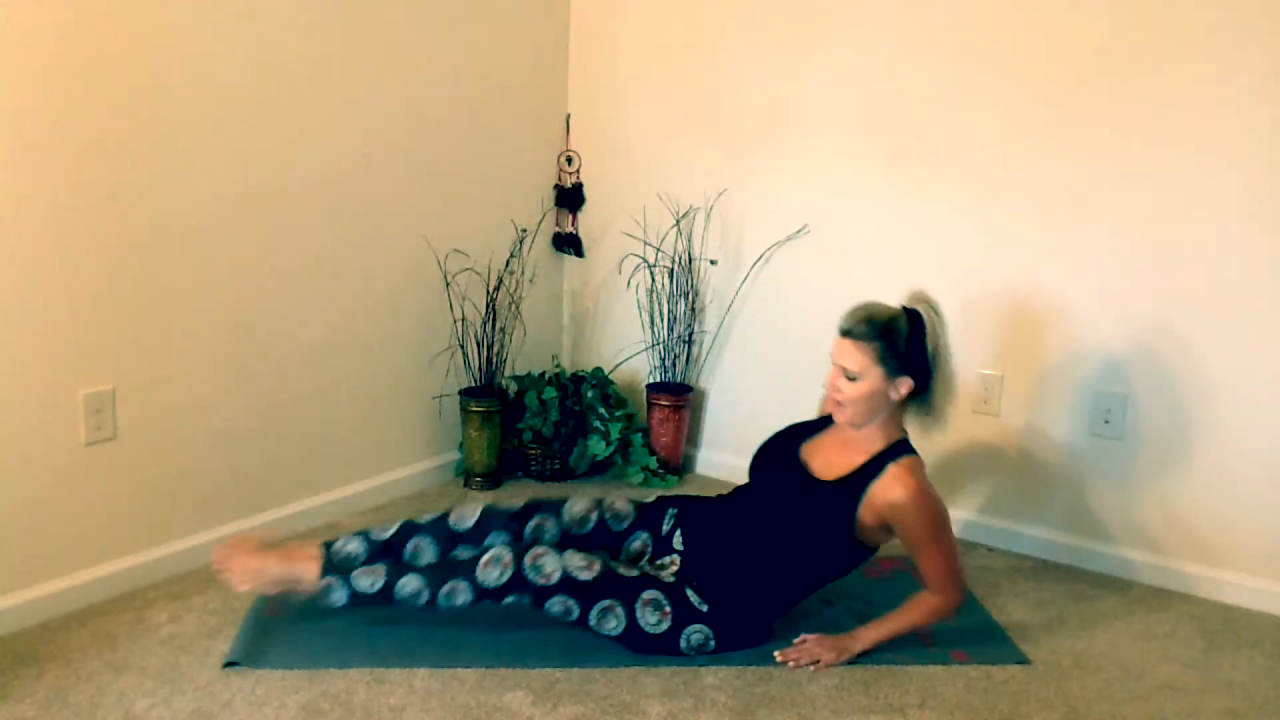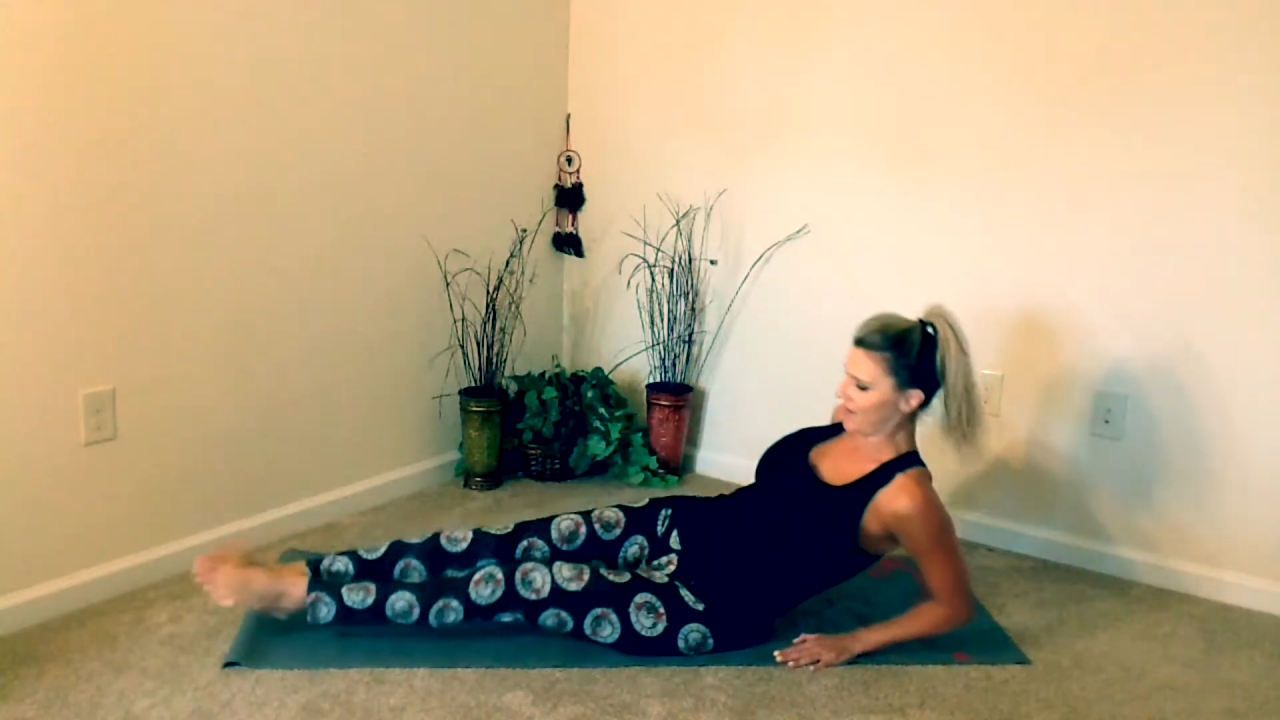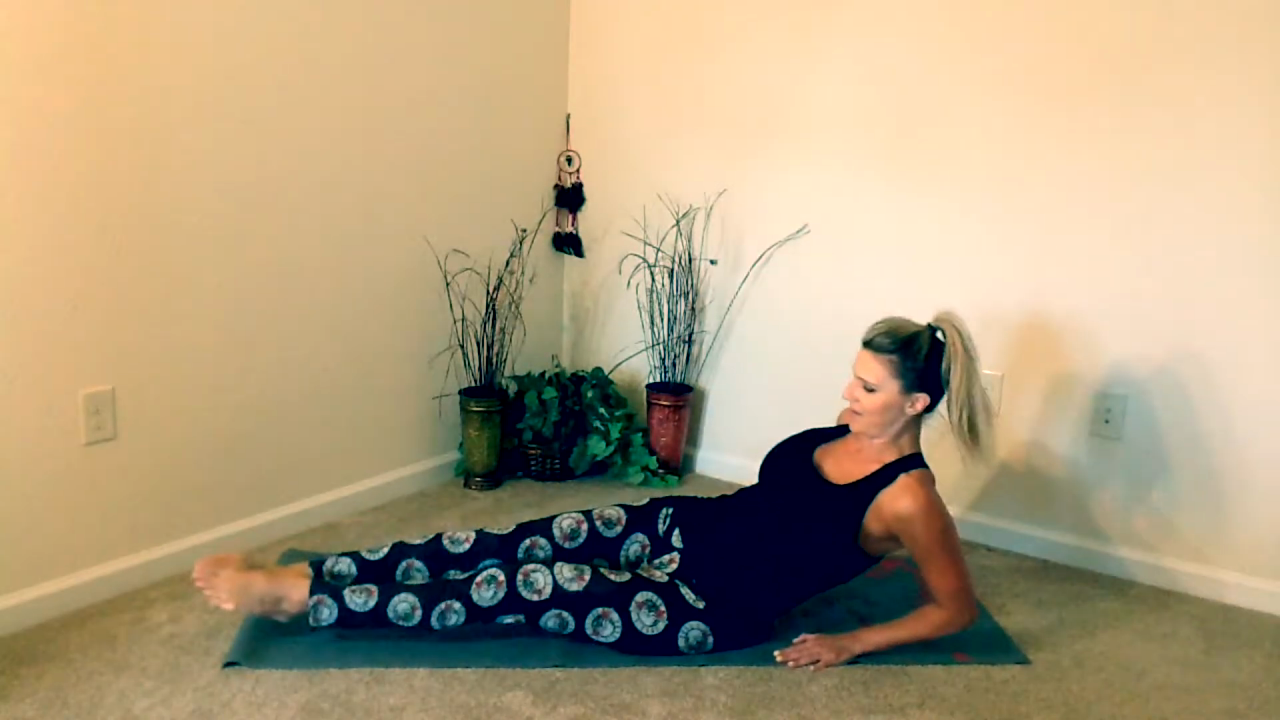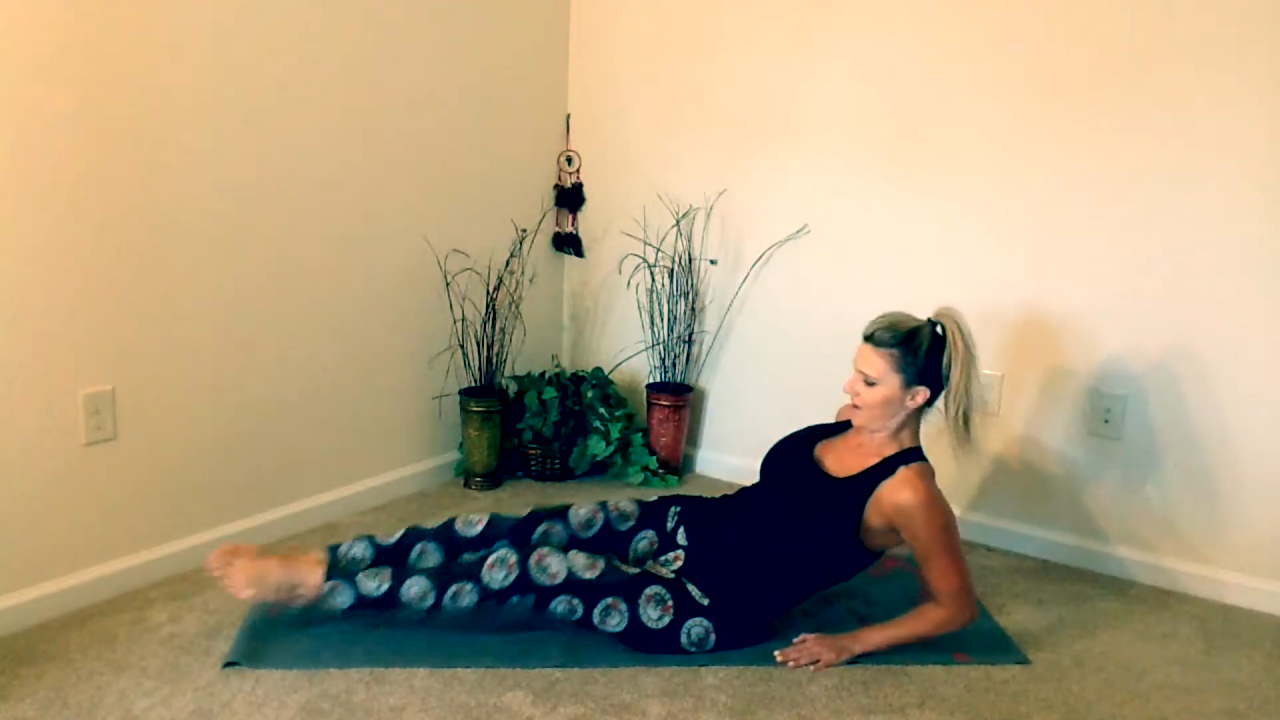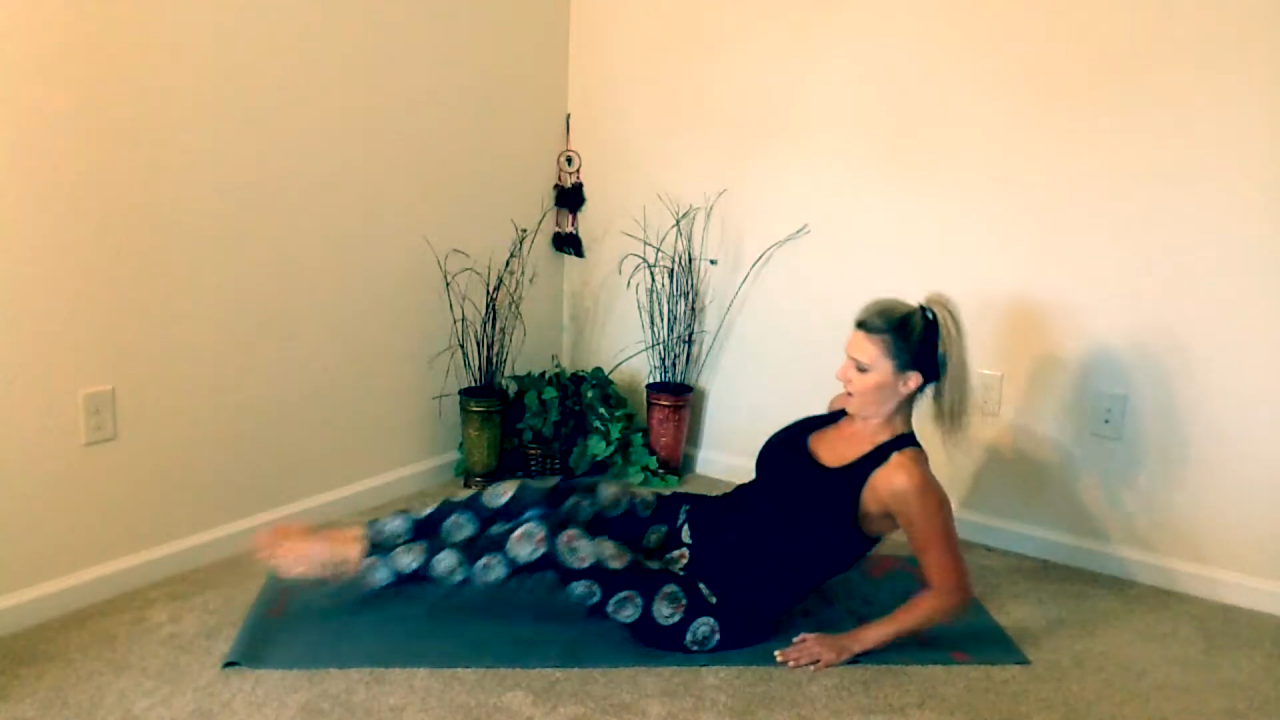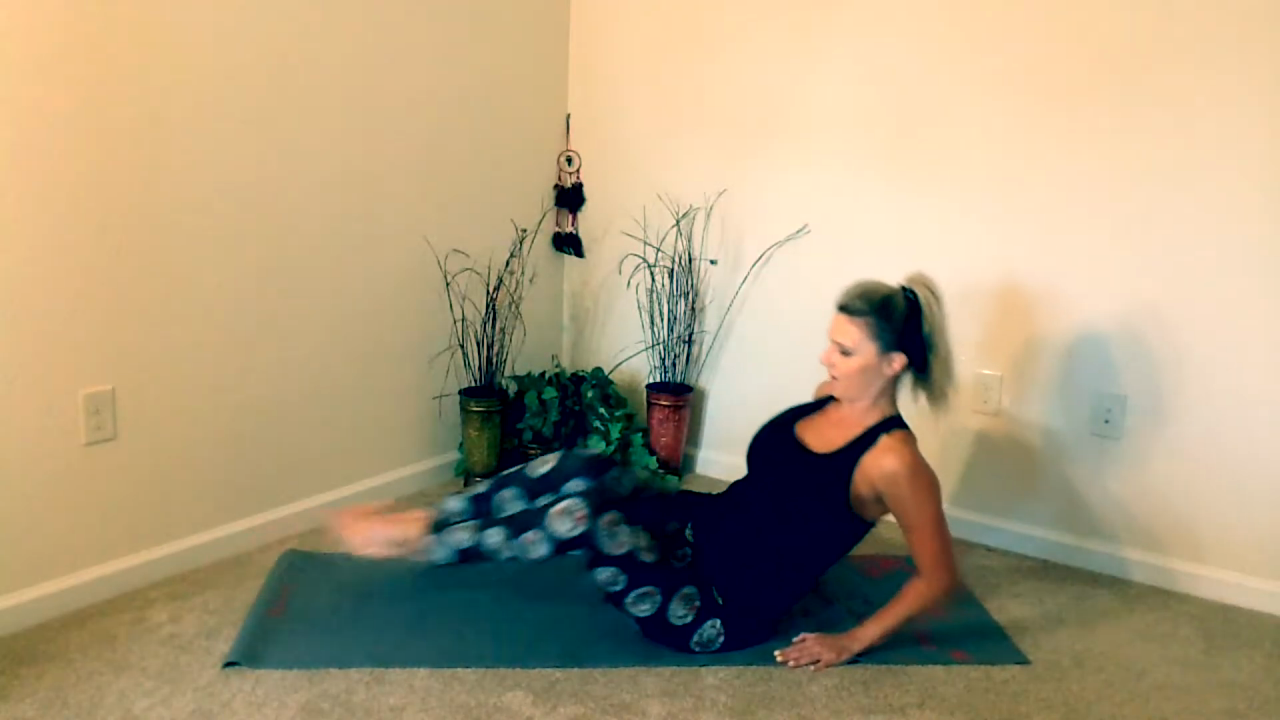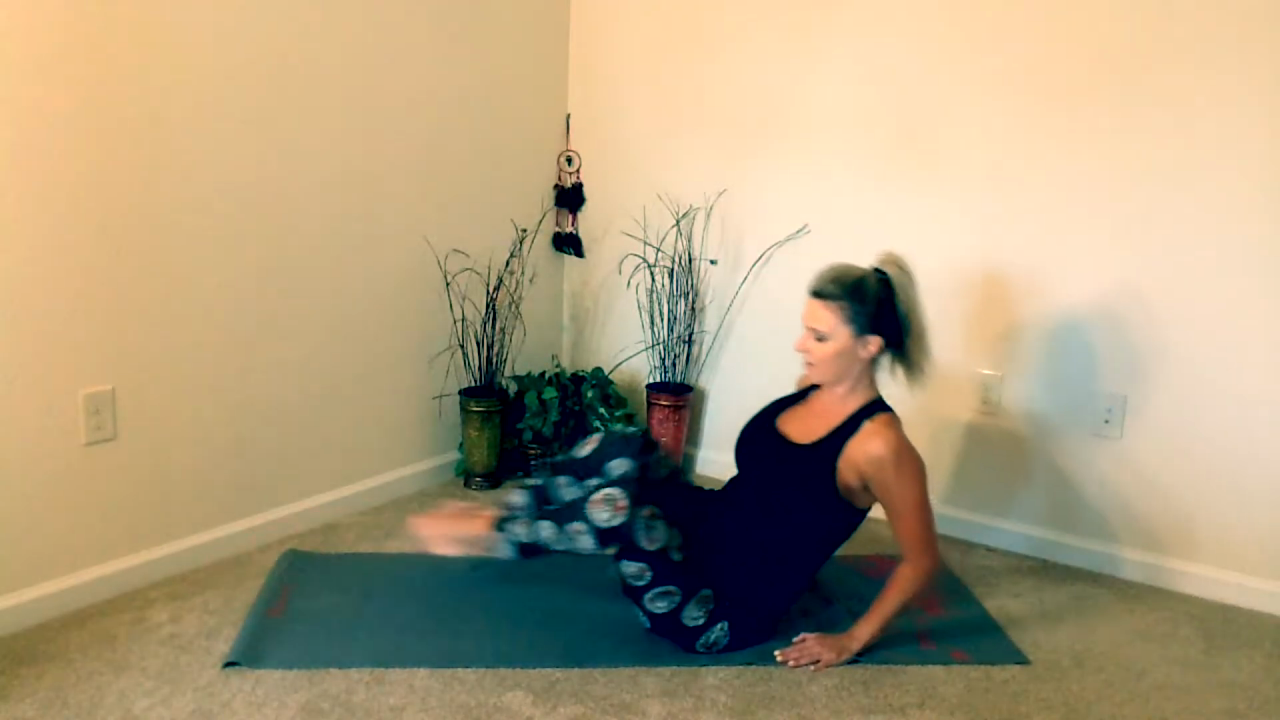
dt=0.1s
person 1, frame 1
left shoulder: (899, 489)
right shoulder: (840, 413)
left elbow: (945, 591)
left wrist: (849, 643)
left hip: (708, 615)
right hip: (685, 532)
left knee: (520, 564)
right knee: (515, 523)
left ankle: (318, 577)
right ankle: (321, 561)
person 1, frame 2
left shoulder: (905, 499)
right shoulder: (848, 426)
left elbow: (952, 603)
left wrist: (849, 642)
left hip: (707, 613)
right hip: (680, 529)
left knee: (513, 586)
right knee: (501, 548)
left ankle: (298, 596)
right ankle: (293, 581)
person 1, frame 3
left shoulder: (908, 500)
right shoulder: (853, 427)
left elbow: (956, 607)
left wrist: (849, 643)
left hip: (708, 610)
right hip: (682, 529)
left knee: (513, 588)
right knee: (503, 550)
left ankle: (296, 598)
right ankle: (295, 583)
person 1, frame 4
left shoulder: (908, 495)
right shoulder: (852, 424)
left elbow: (956, 605)
left wrist: (850, 645)
left hip: (710, 612)
right hip: (686, 531)
left knee: (520, 567)
right knee: (511, 532)
left ankle: (312, 585)
right ankle: (316, 568)
person 1, frame 5
left shoulder: (902, 479)
right shoulder: (845, 411)
left elbow: (950, 592)
left wrist: (849, 642)
left hip: (716, 609)
right hip: (695, 527)
left knee: (549, 543)
right knee: (541, 505)
left ankle: (357, 560)
right ankle: (357, 545)
person 1, frame 6
left shoulder: (894, 462)
right shoulder: (832, 398)
left elbow: (938, 577)
left wrist: (851, 644)
left hip: (717, 614)
right hip: (701, 532)
left knee: (577, 510)
right knee: (581, 470)
left ankle: (429, 540)
right ankle: (441, 523)
person 1, frame 7
left shoulder: (878, 445)
right shoulder: (816, 385)
left elbow: (920, 560)
left wrist: (849, 642)
left hip: (715, 613)
left knee: (615, 497)
right knee: (623, 454)
left ankle: (498, 532)
right ankle: (505, 523)
